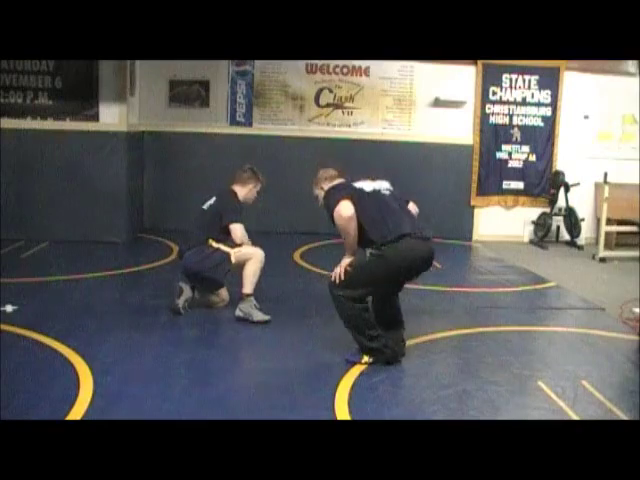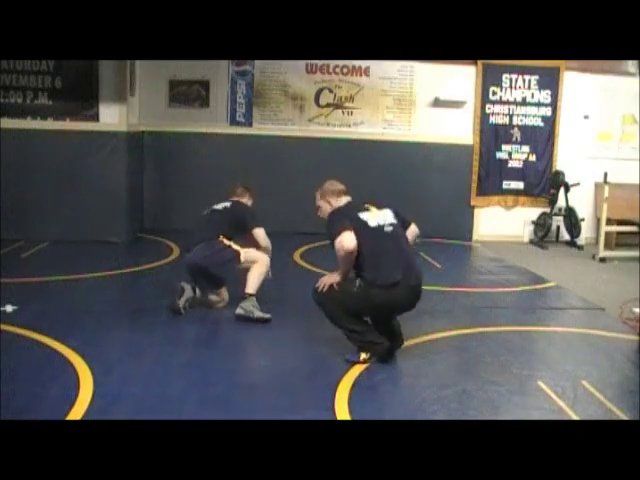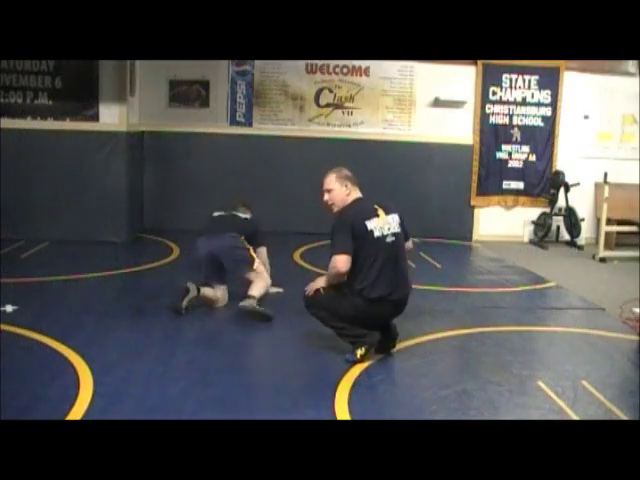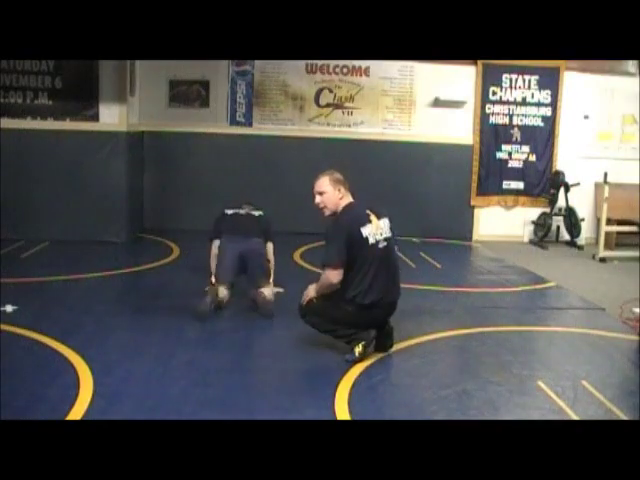
dt=0.3s
person 1, frame 1
left shoulder: (333, 192)
right shoulder: (377, 185)
left elbow: (345, 213)
right elbow: (412, 209)
left wrist: (349, 255)
left hip: (397, 250)
right hip: (424, 247)
left knee: (342, 288)
right knee: (383, 289)
left ankle: (376, 351)
right ankle: (394, 345)
person 1, frame 2
left shoulder: (337, 216)
right shoulder: (382, 209)
left elbow: (347, 245)
right elbow: (413, 230)
left wrist: (340, 274)
left hip: (385, 291)
right hip: (412, 290)
left knee: (324, 292)
left ankle: (370, 345)
right ankle: (391, 337)
person 1, frame 3
left shoulder: (345, 218)
right shoulder: (389, 211)
left elbow: (341, 266)
right elbow: (408, 245)
left wrist: (326, 280)
left hip: (373, 302)
right hip: (399, 300)
left knee: (314, 297)
left ankle: (363, 339)
right ankle: (385, 332)
person 1, frame 4
left shoulder: (339, 224)
right shoulder: (377, 215)
left elbow: (333, 278)
right elbow: (392, 251)
left wrist: (315, 289)
left hip: (365, 305)
right hip: (388, 303)
left knee: (308, 307)
left ankle: (360, 336)
right ankle: (379, 328)
person 2, frame 1
left shoulder: (223, 198)
right shoulder: (231, 201)
right elbow: (239, 238)
right wrist: (249, 245)
left hip: (192, 260)
right hip: (201, 256)
left knee: (222, 299)
right knee: (257, 254)
left ankle: (189, 293)
right ankle: (246, 304)
person 2, frame 2
left shoulder: (212, 211)
right shoulder: (244, 209)
right elbow: (265, 243)
left hip: (193, 258)
right hip: (212, 249)
left knee: (221, 300)
right knee: (262, 260)
left ankle: (191, 292)
right ankle: (248, 303)
person 2, frame 3
left shoulder: (215, 217)
right shoulder: (252, 222)
right elbow: (264, 260)
right wrist: (267, 285)
left hip: (204, 245)
right hip: (228, 244)
left knee: (220, 299)
right knee: (263, 279)
left ankle: (194, 291)
right ankle: (250, 301)
person 2, frame 4
left shoulder: (223, 216)
right shoulder: (262, 218)
left elbow: (214, 253)
right elbow: (270, 255)
left wrist: (215, 283)
right wrist: (269, 282)
left hip: (227, 244)
right hip: (255, 246)
right knee: (267, 291)
left ankle: (214, 295)
right ankle: (262, 295)
